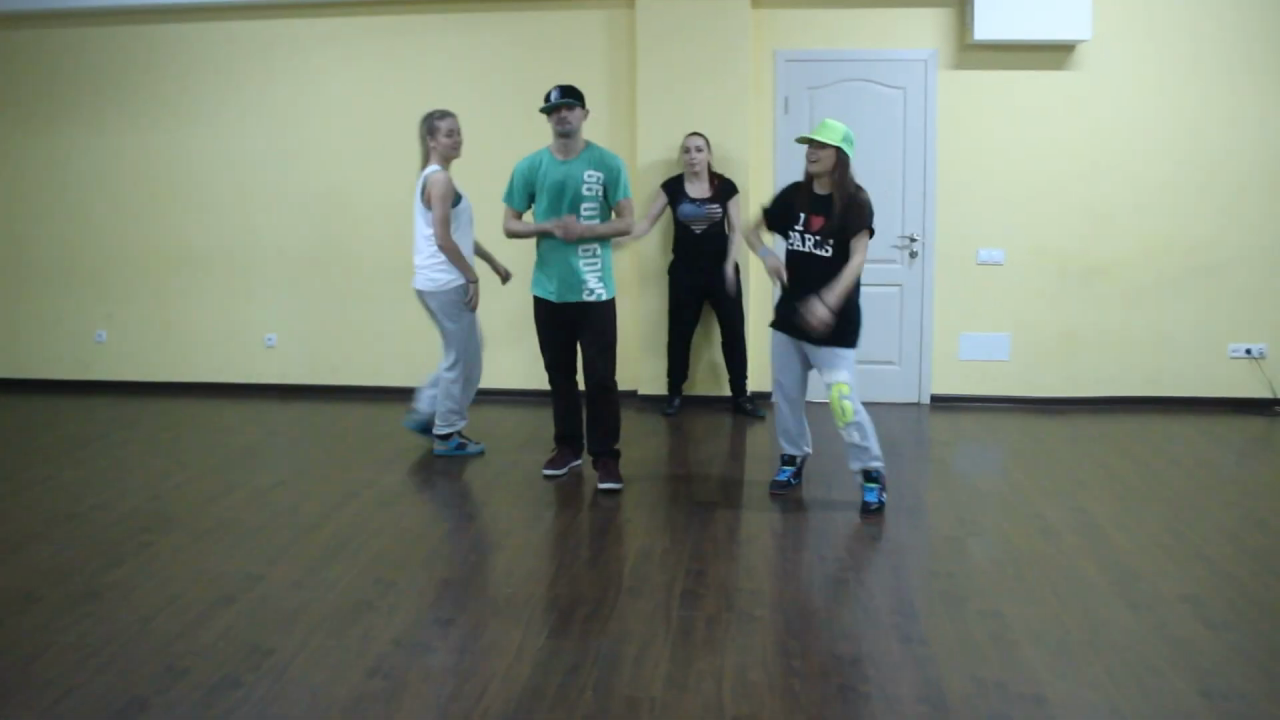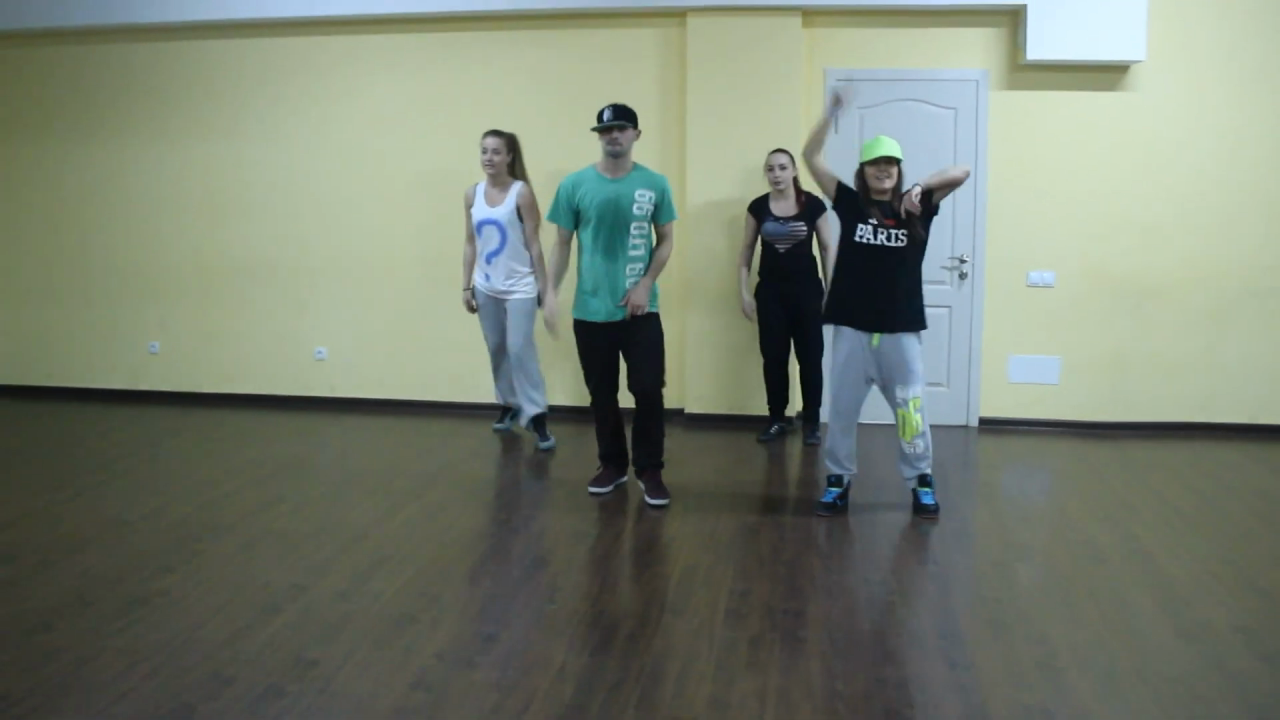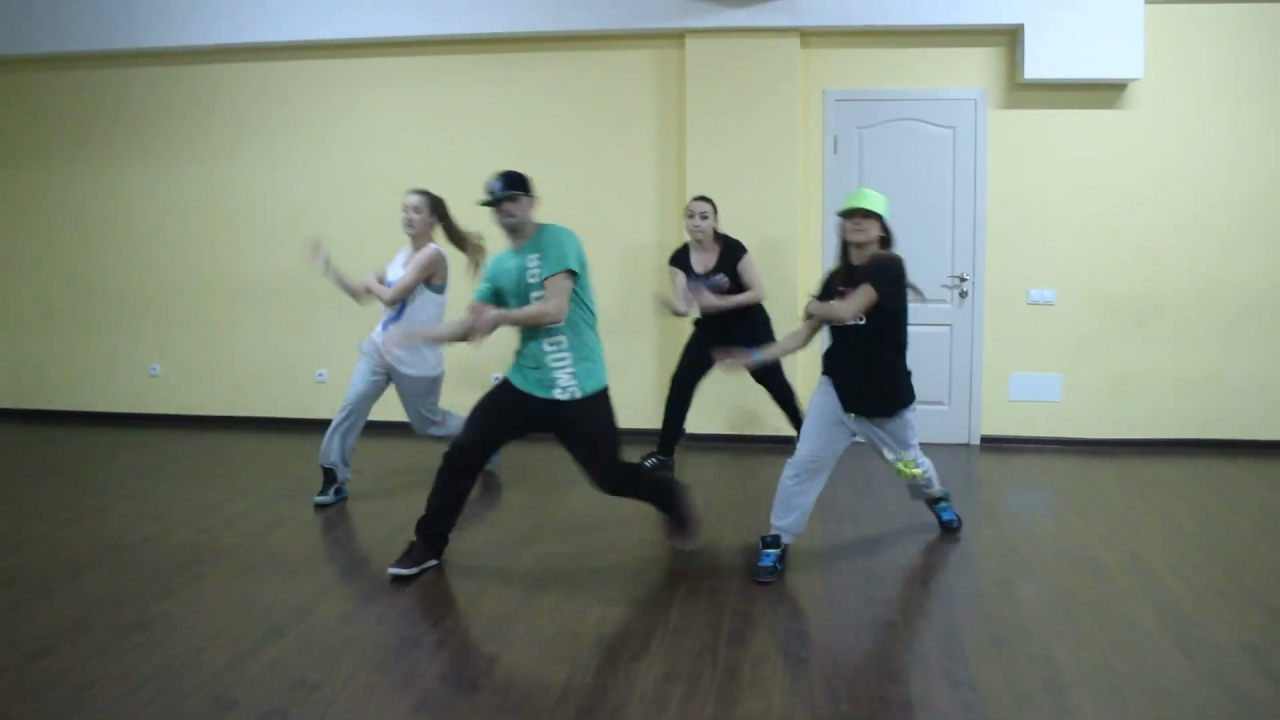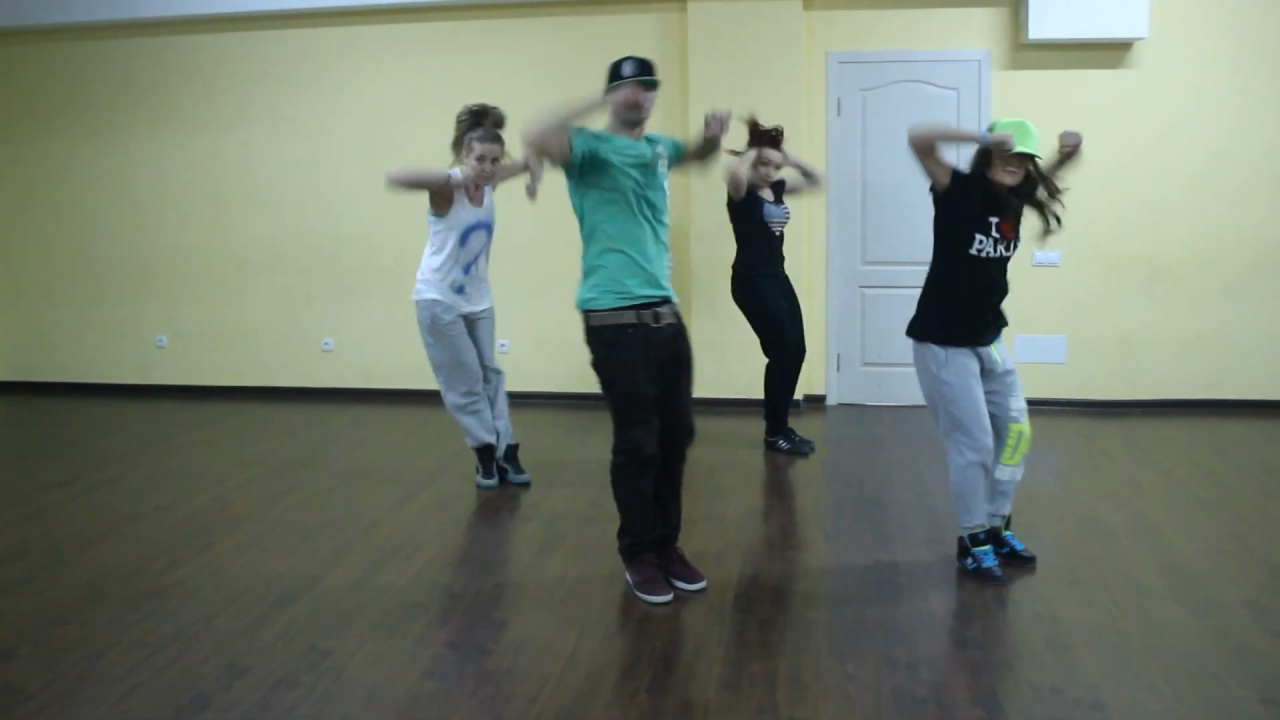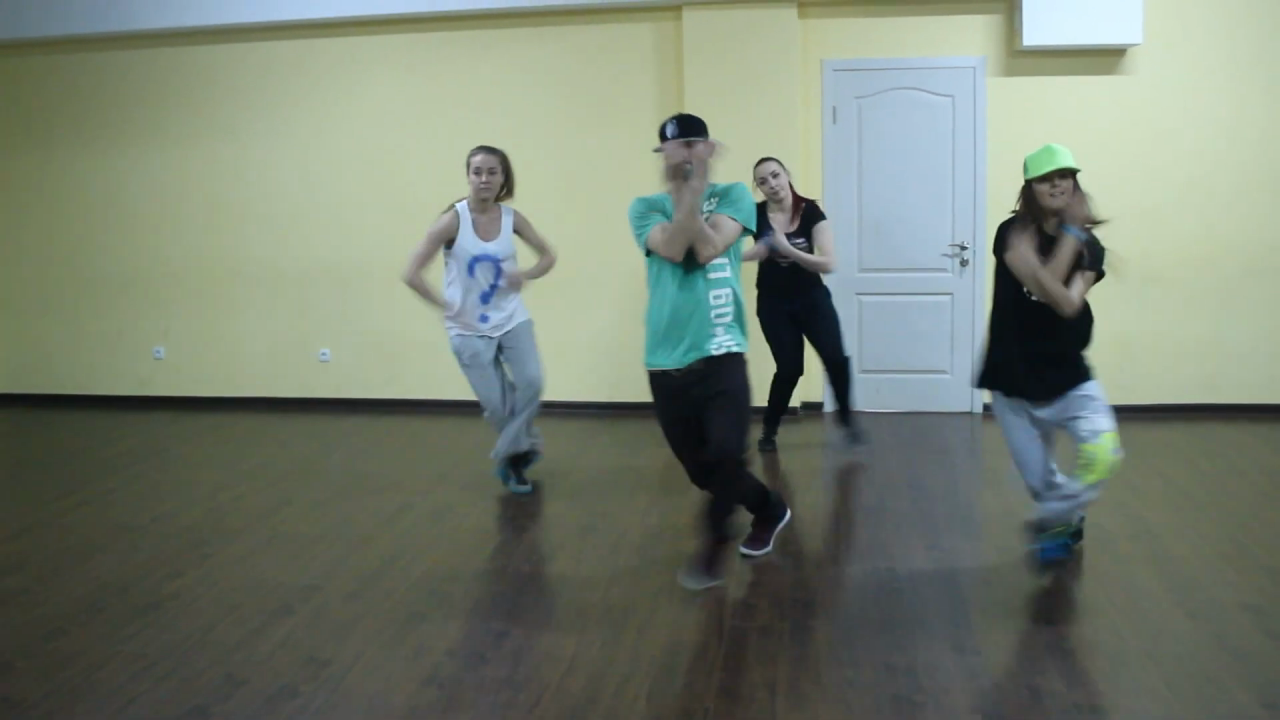
dt=1s
person 1, frame 1
left shoulder: (607, 163)
right shoulder: (529, 167)
left elbow: (626, 222)
right elbow: (510, 225)
left wrist: (585, 231)
right wrist: (547, 227)
left hip: (595, 291)
right hip: (549, 291)
left knee: (600, 375)
right knee: (559, 374)
left ankle: (605, 456)
right ankle: (568, 446)
person 1, frame 2
left shoulder: (654, 184)
right shoulder: (574, 185)
left elbow: (666, 242)
right elbow: (563, 245)
left wrist: (646, 284)
right wrist: (551, 293)
left hip: (639, 309)
right hip: (591, 310)
left knee: (648, 389)
right knee: (602, 394)
left ankle: (650, 470)
right ankle: (613, 464)
person 1, frame 3
left shoulder: (559, 241)
right shoulder: (498, 266)
left elbow: (553, 311)
right elbow: (473, 324)
left wrist: (498, 317)
right wrist: (421, 333)
left hip: (581, 389)
right hip: (525, 384)
left knee: (609, 475)
right knee: (461, 454)
left ankle: (673, 502)
right ankle: (429, 544)
person 1, frame 4
left shoulder: (658, 146)
right shoulder: (586, 147)
left elbow: (695, 157)
right elbow: (537, 140)
left wrist: (711, 136)
right wrist: (604, 99)
left hip: (664, 312)
right hip: (614, 317)
left knee: (676, 436)
right knee: (638, 443)
left ankle: (664, 545)
right ankle: (637, 554)
person 1, frame 5
left shoulder: (734, 196)
right shoulder: (646, 207)
left elbow: (709, 248)
right elbow: (674, 249)
left wrist: (690, 193)
right wrist: (684, 190)
left hip: (721, 358)
right hip: (667, 366)
left knee: (727, 453)
right knee: (704, 468)
left ankle: (713, 551)
right ankle: (770, 511)
person 2, frame 1
left shoulder: (855, 202)
right shoulder: (792, 196)
left elbow: (856, 261)
right elbow: (753, 231)
left wrist: (828, 302)
right wrist: (767, 257)
left hip: (834, 318)
right hip: (790, 312)
left knee: (842, 396)
right knee: (786, 394)
left ankle: (873, 476)
right ankle: (793, 459)
person 2, frame 2
left shoulder: (916, 208)
right shoulder: (849, 204)
left elbow: (962, 172)
right elbow: (810, 159)
left wrist: (921, 188)
right wrist: (831, 113)
left hip: (900, 330)
right hip: (852, 328)
left knee: (911, 409)
right knee: (843, 410)
left ankle: (921, 481)
right ankle: (838, 479)
person 2, frame 3
left shoulder: (890, 267)
right shoulder: (836, 278)
left elbow: (845, 311)
right elbow: (803, 335)
left wrist: (814, 307)
right wrist: (755, 356)
left hip: (885, 392)
right hip: (836, 387)
left knee: (907, 461)
right knee: (805, 461)
left ankle: (937, 497)
right ankle: (776, 542)
person 2, frame 4
left shoulder: (1016, 198)
right shoulder: (959, 191)
left elbow: (1056, 172)
right elbow: (918, 140)
left wrist: (1069, 151)
right wrist: (982, 135)
left hip: (986, 339)
right hip: (943, 339)
left knee: (1015, 432)
right knee: (973, 445)
left ankle: (996, 529)
right ankle: (974, 540)
person 2, frame 5
left shoulder: (1091, 246)
right shoulder: (1014, 233)
left elbow: (1068, 306)
right elbow: (1033, 279)
right wrist: (1071, 233)
left hip: (1070, 380)
right hip: (1012, 382)
left knee: (1104, 456)
right knee: (1039, 475)
left ankle: (1060, 518)
right ankle: (1059, 519)
person 3, frame 1
left shoulder: (436, 178)
right shoulder: (439, 179)
left elbow: (460, 235)
right elbow: (443, 239)
left wrist: (493, 262)
right wrist: (472, 277)
left hip: (439, 282)
right hip: (445, 282)
left knee: (460, 353)
right knee: (463, 356)
left ankle: (426, 414)
right ankle: (447, 434)
person 3, frame 2
left shoulder: (521, 193)
right shoulder: (472, 194)
left elbow: (534, 243)
right elbow: (470, 243)
left wrist: (544, 286)
right wrist: (466, 285)
left hip: (520, 287)
right hip: (486, 288)
left knee: (521, 351)
right knee: (497, 351)
left ankle: (537, 417)
right ankle: (509, 405)
person 3, frame 3
left shoulder: (433, 256)
right shoulder: (402, 254)
left elbow: (390, 297)
right elbow: (361, 295)
left wrist: (372, 281)
right wrist: (329, 267)
left hip: (417, 359)
right hip: (379, 348)
left knee: (427, 422)
right knee: (351, 407)
right ankle: (334, 477)
person 3, frame 4
left shoulder: (491, 179)
right shoulder: (445, 184)
left elbow: (527, 161)
right elbow: (395, 178)
left wrist: (532, 175)
right wrist: (452, 179)
left hip: (476, 301)
right hip: (437, 299)
left knee: (490, 375)
right knee: (462, 381)
left ankle: (505, 452)
right ankle: (485, 453)
person 3, frame 5
left shoulder: (512, 218)
right shoulder: (453, 219)
left elbow: (548, 257)
right elbow: (413, 275)
left wrist: (526, 274)
right wrist: (451, 310)
left hip: (512, 320)
right hip: (469, 329)
left knee: (529, 383)
right knee: (495, 404)
left ankle: (516, 453)
right ankle: (511, 453)
person 4, frame 1
left shoulder: (726, 186)
right shoulder: (671, 187)
left elbow: (735, 230)
right elbow: (647, 222)
left wrist: (730, 265)
right wrist: (629, 235)
left hip: (720, 269)
right hip: (684, 270)
left knee: (734, 331)
right knee: (680, 333)
left ankle: (740, 396)
right ankle: (675, 394)
person 4, frame 2
left shoulder: (813, 204)
right shoulder: (758, 207)
left elbow: (828, 248)
right elbow: (748, 249)
right wrist: (744, 290)
left hip: (806, 288)
right hip: (770, 290)
left knee: (810, 356)
right knee: (773, 356)
left ankle: (811, 421)
right ankle: (777, 419)
person 4, frame 3
left shoulder: (733, 249)
right shoulder: (679, 258)
left elbow: (759, 292)
right elbow: (680, 306)
left wrist: (719, 303)
right wrist: (676, 305)
left hip: (748, 325)
right hip: (710, 329)
left knee: (773, 382)
right knee: (680, 384)
right ankle: (664, 453)
person 4, frame 4
left shoulder: (777, 188)
right shoulder: (742, 189)
left elbow: (816, 182)
right elbow: (734, 174)
left wrist: (788, 161)
right wrist: (749, 156)
left hip: (778, 279)
right hip: (752, 282)
left knee: (795, 352)
right knee: (782, 353)
left ankle: (780, 426)
right ankle: (775, 432)
person 4, frame 5
left shoulder: (811, 212)
right shoulder: (755, 214)
left elbow: (828, 264)
left wrist: (789, 251)
right wrist: (765, 246)
left hip: (811, 297)
right hip: (772, 301)
left knee: (835, 358)
right knee: (789, 367)
left ankle: (845, 417)
right ankle: (770, 429)
